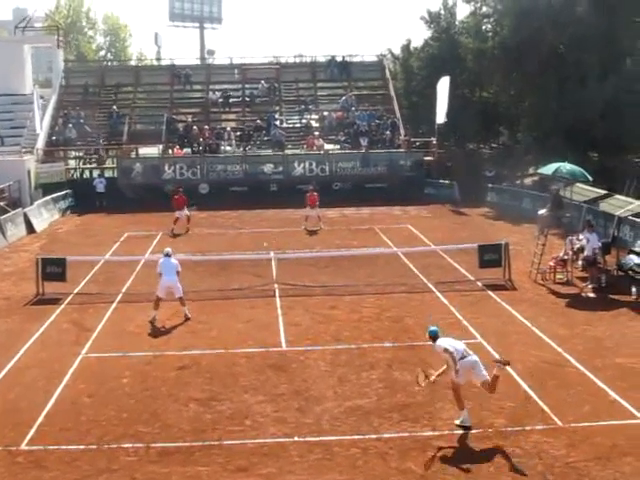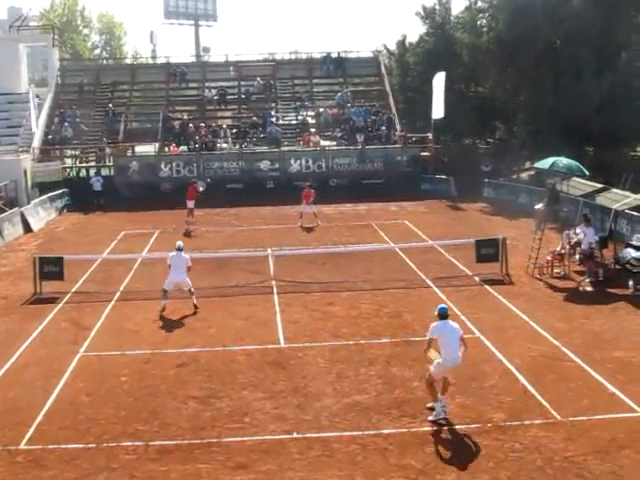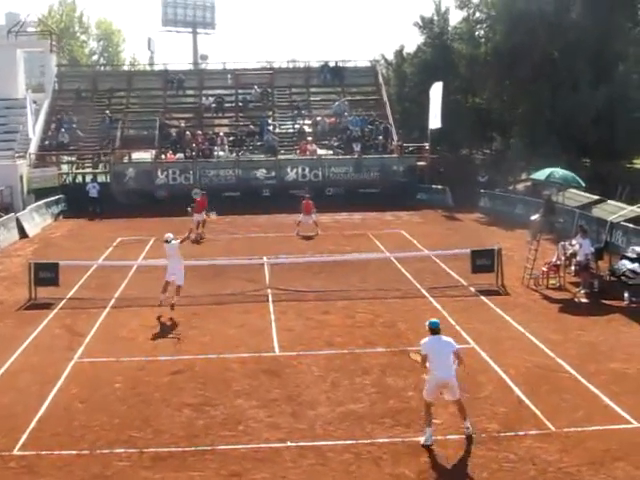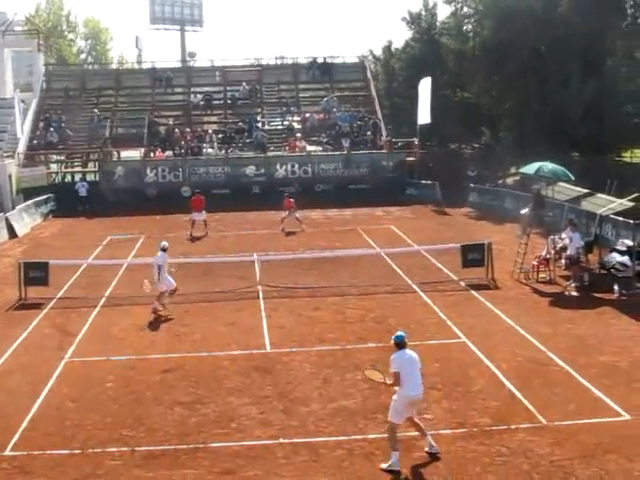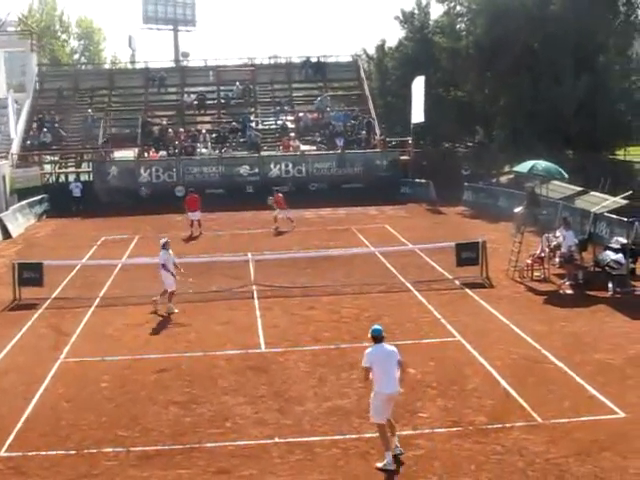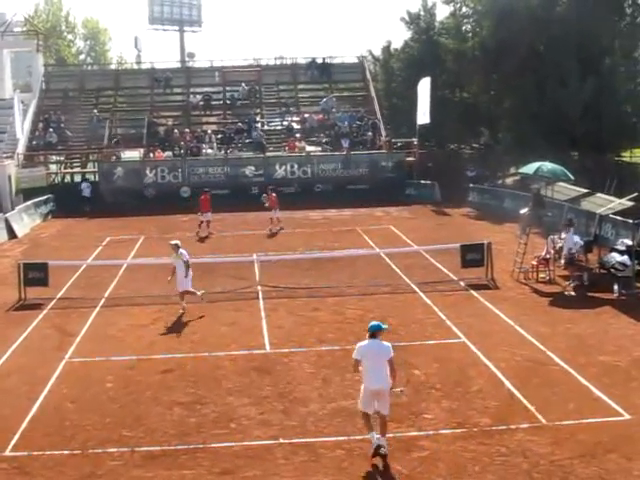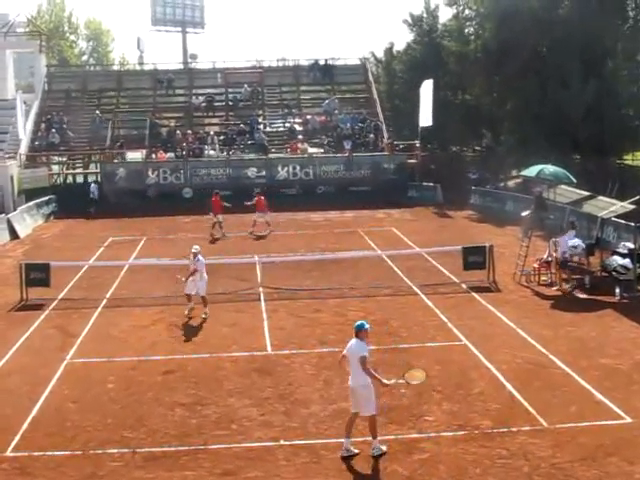
dt=0.5s
person 1, frame 1
left shoulder: (438, 344)
right shoulder: (447, 340)
left elbow: (450, 352)
right elbow: (449, 365)
left wrist: (455, 367)
right wrist: (435, 376)
left hip: (464, 363)
right hip: (473, 360)
left knee: (455, 388)
right knee: (491, 389)
left ankle: (465, 419)
right ankle: (498, 367)
person 1, frame 2
left shoulder: (434, 326)
right shoulder: (455, 326)
left elbow: (428, 347)
right elbow: (465, 345)
left wrist: (426, 349)
left hip: (445, 361)
right hip: (457, 360)
left knee: (429, 381)
right knee: (443, 376)
left ankle: (439, 411)
right ankle: (440, 402)
person 1, frame 3
left shoulder: (425, 342)
right shoulder: (449, 341)
left elbow: (423, 364)
right elbow: (461, 361)
left hip: (435, 379)
right hip: (449, 378)
left knee: (427, 405)
right knee: (458, 401)
left ankle: (428, 437)
right ankle: (467, 428)
person 1, frame 4
left shoulder: (395, 358)
right shoulder: (414, 355)
left elbow: (397, 382)
right elbow: (420, 376)
left wrist: (388, 383)
left hip: (404, 396)
right hip: (418, 394)
left knee: (392, 428)
right knee: (411, 418)
left ankle: (394, 462)
right ankle: (432, 446)
person 1, frame 5
left shoulder: (369, 353)
right shoulder: (393, 350)
left elbow: (366, 377)
right elbow: (402, 369)
left hip: (380, 392)
right hip: (394, 390)
left knee: (381, 426)
right knee: (387, 418)
left ankle: (389, 462)
right ankle: (396, 447)
person 1, frame 6
left shoulder: (361, 346)
right shoulder: (386, 346)
left elbow: (355, 368)
right elbow: (392, 369)
right wrist: (393, 383)
left hip: (369, 386)
right hip: (384, 386)
left knee: (365, 413)
right knee: (383, 416)
left ankle: (374, 440)
right ankle: (382, 444)
person 1, frame 7
left shoulder: (351, 344)
right shoulder: (361, 346)
left elbow: (341, 360)
right elbow: (365, 368)
right wrist: (380, 380)
left hip: (354, 384)
right hip: (363, 385)
left knee: (354, 415)
right knee: (372, 416)
left ankle: (346, 448)
right ankle: (375, 447)
